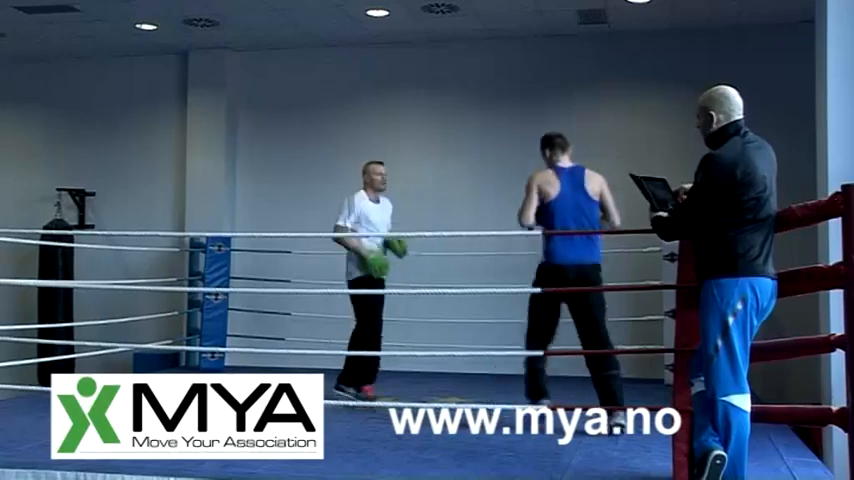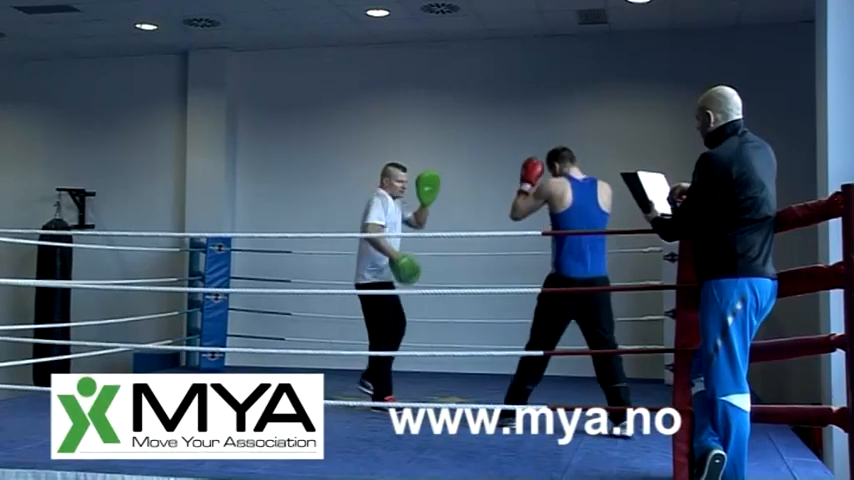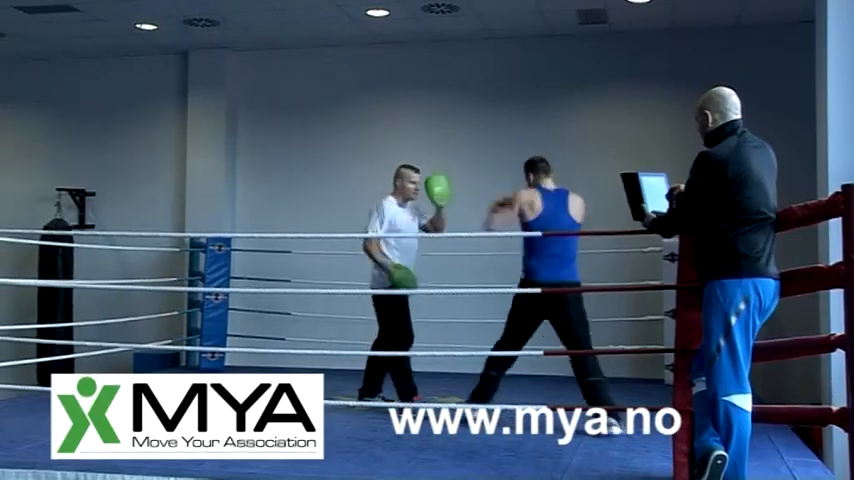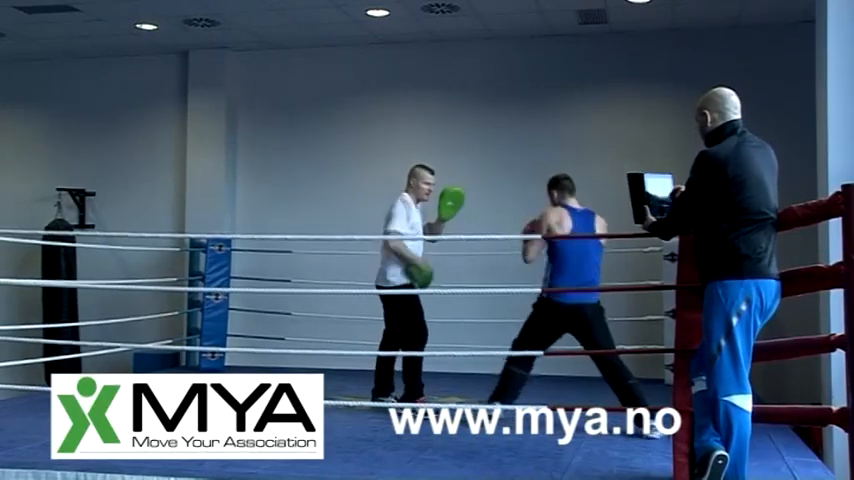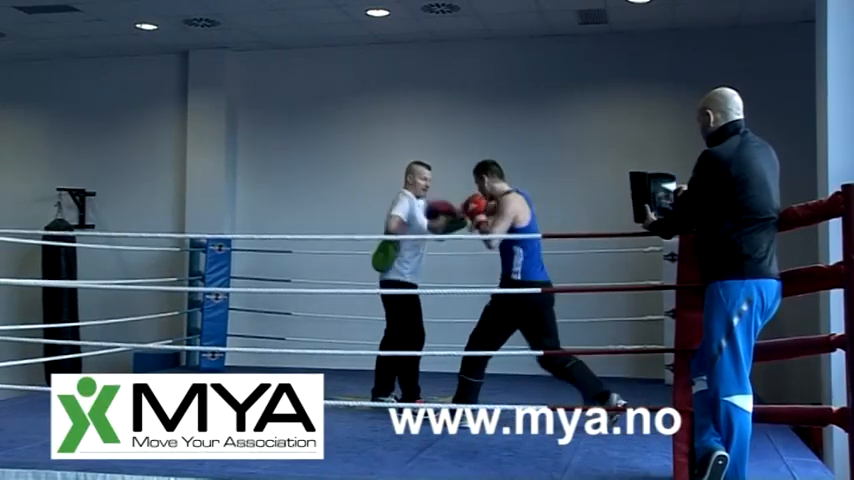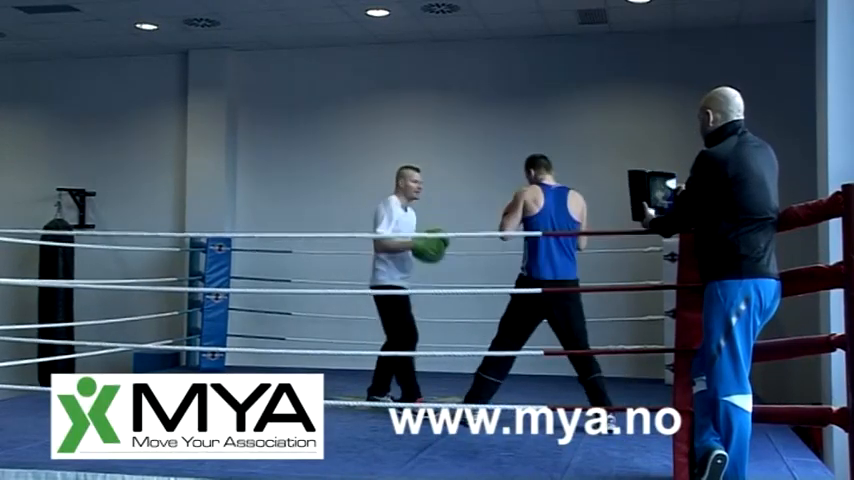
dt=0.5s
person 1, frame 1
left shoulder: (720, 159)
right shoulder: (761, 150)
left elbow: (691, 224)
left wrist: (661, 221)
right wrist: (697, 192)
left hip: (732, 281)
right hip: (758, 278)
left knee: (726, 381)
right knee: (705, 369)
person 1, frame 2
left shoulder: (717, 159)
right shoulder: (761, 150)
left elbow: (690, 224)
left wrist: (660, 221)
right wrist: (695, 191)
left hip: (731, 281)
right hip: (759, 278)
left knee: (726, 380)
right knee: (706, 369)
person 1, frame 3
left shoulder: (714, 158)
right shoulder: (762, 151)
left elbow: (685, 218)
left wrist: (654, 221)
right wrist: (690, 192)
left hip: (735, 281)
right hip: (762, 278)
left knee: (728, 380)
right knee: (707, 368)
person 1, frame 4
left shoulder: (713, 157)
right shoulder: (762, 151)
left elbow: (686, 218)
left wrist: (655, 225)
right wrist: (690, 195)
left hip: (735, 281)
right hip: (762, 279)
left knee: (728, 381)
right knee: (706, 367)
person 1, frame 5
left shoulder: (717, 157)
right shoulder: (764, 151)
left elbow: (688, 217)
left wrist: (656, 223)
right wrist: (691, 195)
left hip: (736, 281)
right hip: (764, 279)
left knee: (729, 380)
right knee: (706, 367)
person 1, frame 6
left shoulder: (714, 157)
right shoulder: (764, 152)
left elbow: (685, 217)
left wrist: (654, 221)
right wrist: (691, 195)
left hip: (735, 280)
right hip: (764, 279)
left knee: (729, 380)
right knee: (708, 368)
person 2, frame 1
left shoulder: (539, 179)
right shoulder: (595, 179)
left elbow: (526, 223)
right elbow: (615, 222)
left hip: (555, 270)
right hip: (588, 270)
left knee: (538, 337)
right knee: (598, 339)
left ankle: (538, 400)
right ankle: (616, 409)
person 2, frame 2
left shoulder: (552, 186)
right shoulder: (604, 190)
left elbow: (516, 214)
left wrist: (526, 186)
left hip: (564, 281)
right hip: (597, 282)
left knee: (539, 347)
right knee: (606, 349)
left ankle: (511, 412)
right ankle: (621, 417)
person 2, frame 3
left shoulder: (524, 197)
right shoulder: (576, 201)
left elbow: (490, 225)
left wrist: (499, 208)
left hip: (534, 291)
right hip: (567, 291)
left knee: (505, 350)
right knee: (583, 356)
left ankle: (476, 406)
right ankle: (605, 414)
person 2, frame 4
left shoulder: (551, 216)
right shoulder: (600, 222)
left elbow: (528, 257)
left wrist: (530, 233)
left hip: (554, 305)
right hip: (589, 307)
left knee: (521, 353)
right knee: (612, 364)
left ankle: (499, 404)
right ankle: (646, 420)
person 2, frame 5
left shoulder: (508, 202)
right shoulder: (519, 197)
left elbow: (491, 241)
left wrist: (478, 219)
left hip: (519, 287)
right hip: (541, 288)
left knee: (479, 349)
right knee: (550, 353)
right ankle: (606, 397)
person 2, frame 6
left shoulder: (526, 194)
right shoulder: (576, 199)
left elbow: (505, 233)
right elbow: (581, 244)
left wrist: (508, 213)
left hip: (533, 285)
right hip: (566, 287)
left knee: (504, 347)
right knee: (581, 352)
left ankle: (473, 407)
right ankle: (605, 414)
person 3, frame 1
left shoulder: (387, 205)
right shoulder: (355, 201)
right elbow: (339, 233)
left wrist: (393, 243)
right wrist: (363, 251)
left hip: (376, 274)
right hip: (361, 275)
left knee: (365, 328)
right knee: (371, 327)
left ankle: (346, 382)
right ankle: (364, 386)
person 3, frame 2
left shoulder: (394, 203)
right shoulder: (380, 200)
left elbow: (417, 223)
right elbow: (370, 232)
left wrist: (426, 199)
right wrist: (395, 255)
left hip: (384, 279)
right hip: (371, 279)
left knee: (397, 327)
right knee: (382, 335)
left ankle: (370, 377)
right ankle: (383, 396)
person 3, frame 3
left shoulder: (413, 209)
right shoulder: (384, 208)
left elbow: (435, 228)
right elbow: (369, 244)
left wrist: (439, 206)
right wrist: (388, 265)
left hip: (396, 284)
right hip: (387, 285)
left knee: (387, 338)
right knee: (401, 337)
left ankle: (370, 392)
right ankle: (409, 397)
person 3, frame 4
left shoulder: (410, 206)
right shoulder: (403, 205)
left elbow: (429, 233)
right elbow: (392, 243)
left wrist: (444, 217)
right wrist: (419, 263)
left hip: (393, 283)
right hip: (398, 283)
left knee: (394, 337)
right knee: (416, 336)
left ankle: (382, 393)
right ankle: (413, 397)
person 3, frame 5
left shoulder: (417, 203)
right shoulder: (406, 200)
left elbow: (428, 230)
right elbow: (393, 225)
left wrist: (444, 223)
right wrist: (393, 243)
left hip: (395, 280)
right hip: (399, 280)
left knee: (395, 336)
right knee: (412, 337)
left ankle: (382, 393)
right ankle: (410, 399)
person 3, frame 6
left shoulder: (409, 212)
right shoulder: (389, 207)
right elbow: (381, 244)
right wrist: (413, 243)
left hip: (395, 283)
right hip: (388, 283)
left knee: (397, 340)
right knee: (406, 339)
left ankle: (378, 392)
right ankle: (411, 398)
